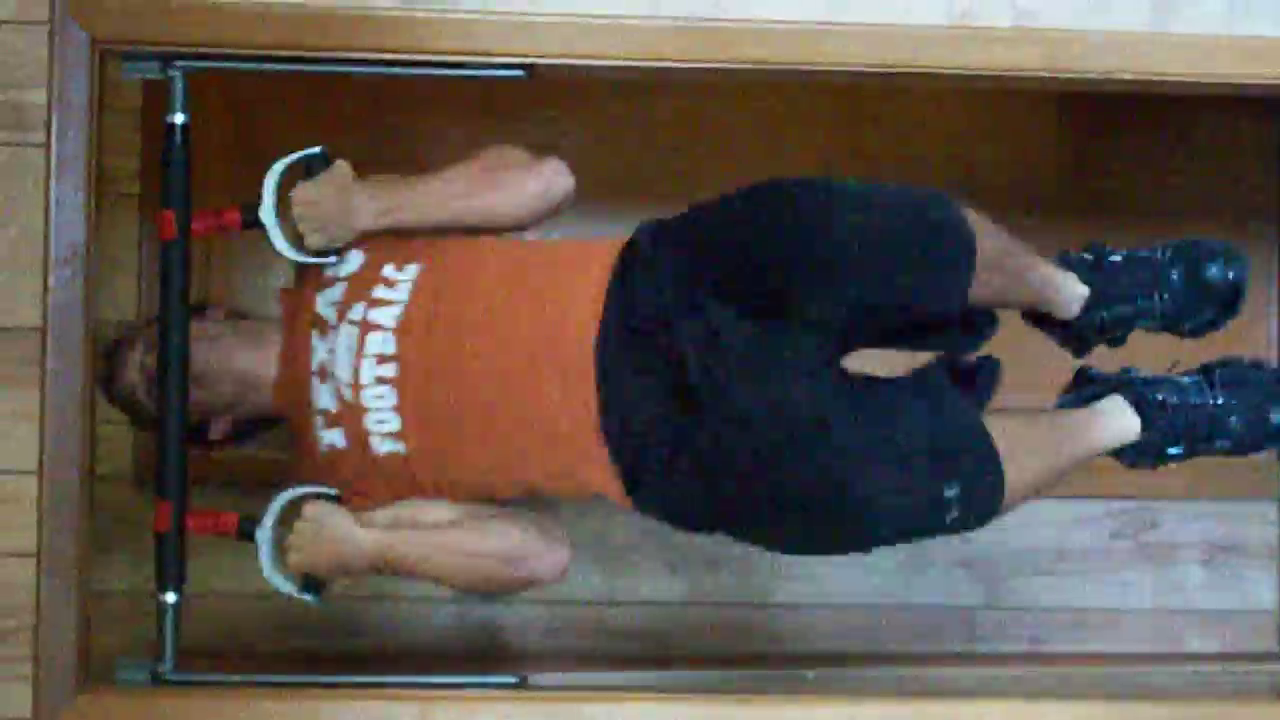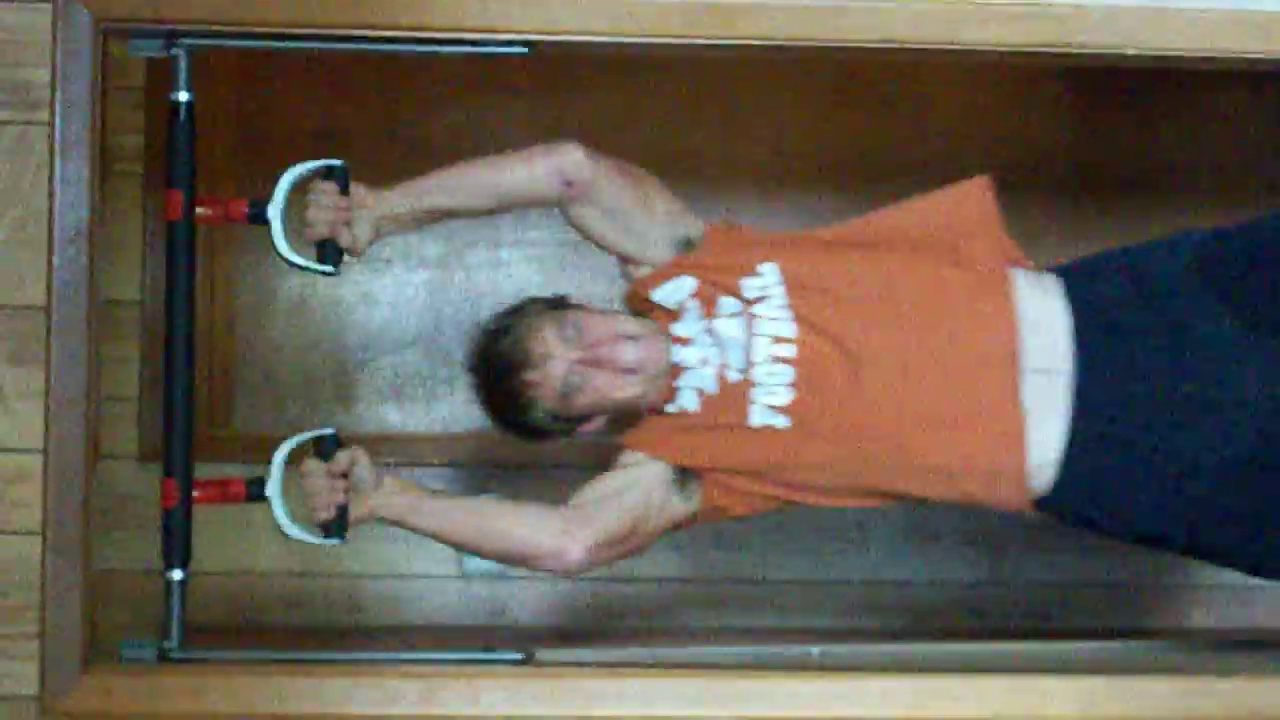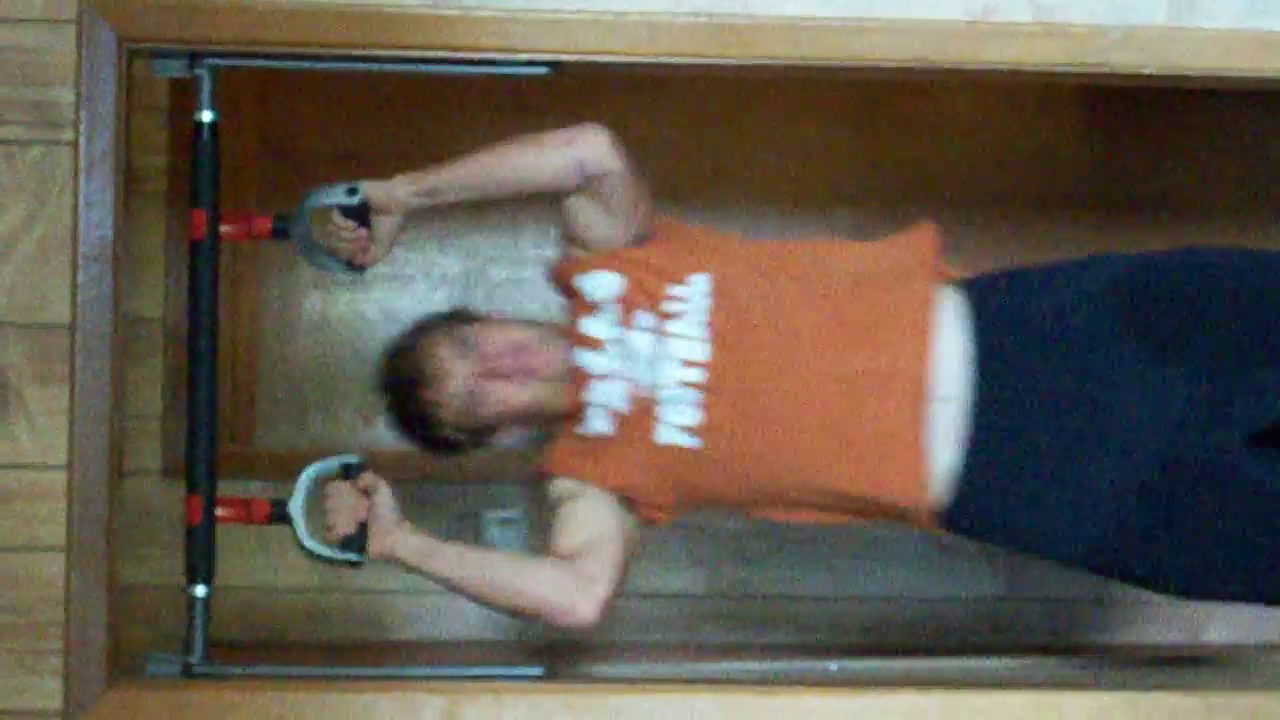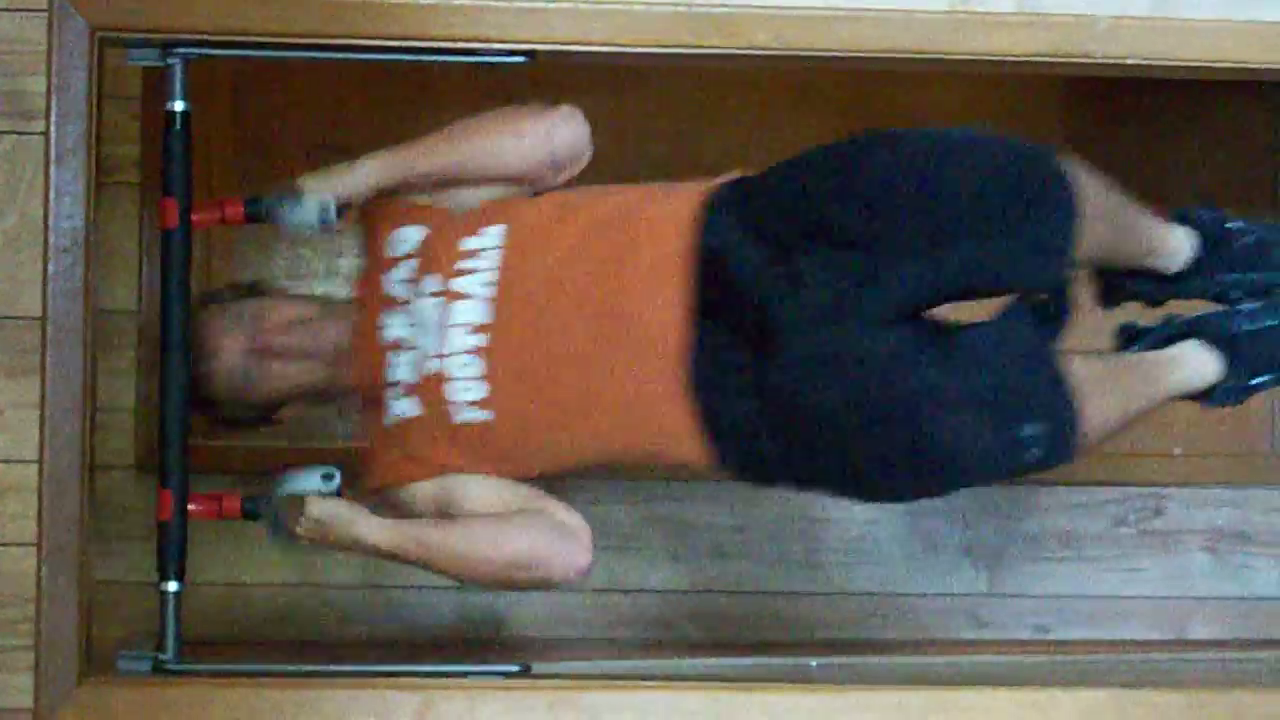
dt=0.7s
person 1, frame 1
left shoulder: (337, 252)
right shoulder: (347, 474)
left elbow: (539, 178)
right elbow: (537, 555)
left wrist: (366, 206)
right wrist: (358, 551)
left hip: (656, 283)
right hip: (672, 440)
left knee: (837, 230)
right knee: (911, 481)
left ankle: (1080, 297)
right ankle: (1126, 417)
person 1, frame 2
left shoulder: (679, 269)
right shoulder: (677, 458)
left elbow: (571, 170)
right elbow: (569, 538)
left wrist: (386, 204)
right wrist: (383, 496)
person 1, frame 3
left shoulder: (603, 266)
right shoulder: (590, 471)
left elbow: (591, 153)
right elbow: (581, 596)
left wrist: (406, 189)
right wrist: (400, 542)
left hip: (986, 323)
right hip: (992, 479)
person 1, frame 4
left shoulder: (398, 228)
right shoulder: (414, 462)
left elbow: (563, 135)
right elbow: (562, 547)
left wrist: (370, 175)
right wrist: (360, 528)
left hip: (739, 242)
right hip: (756, 402)
left knee: (1002, 185)
right knee: (1002, 419)
left ankle: (1188, 258)
